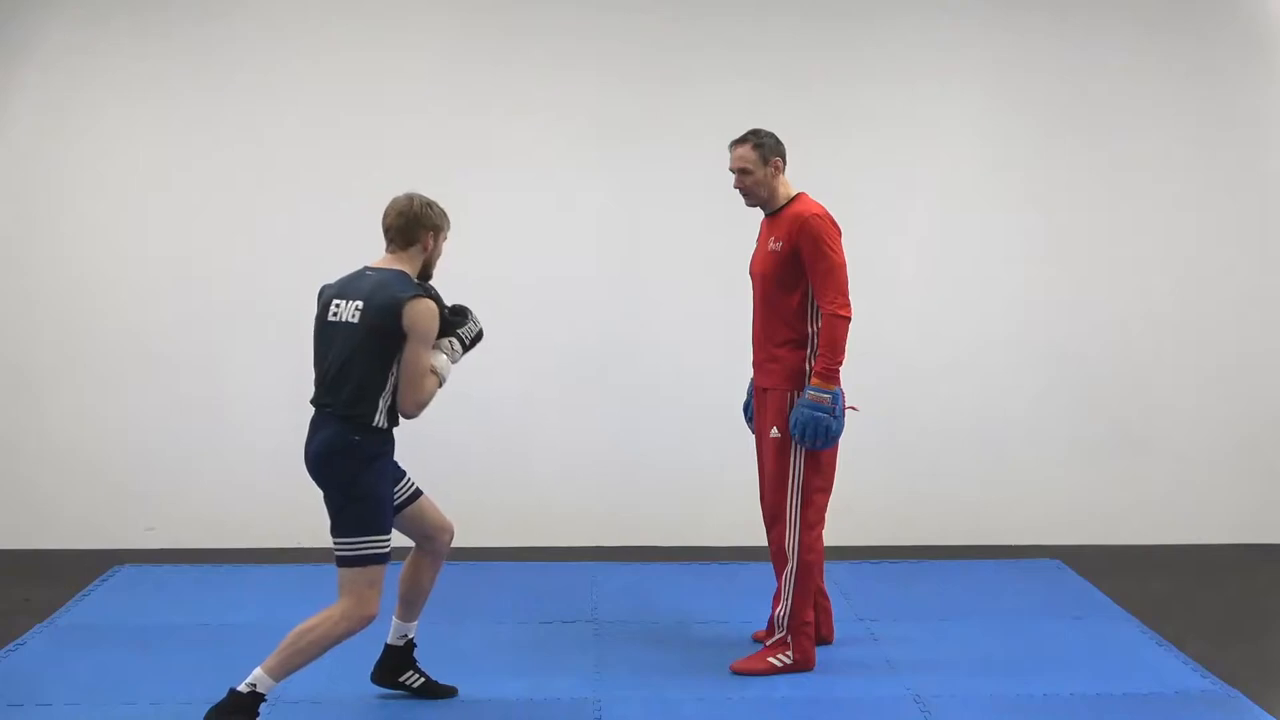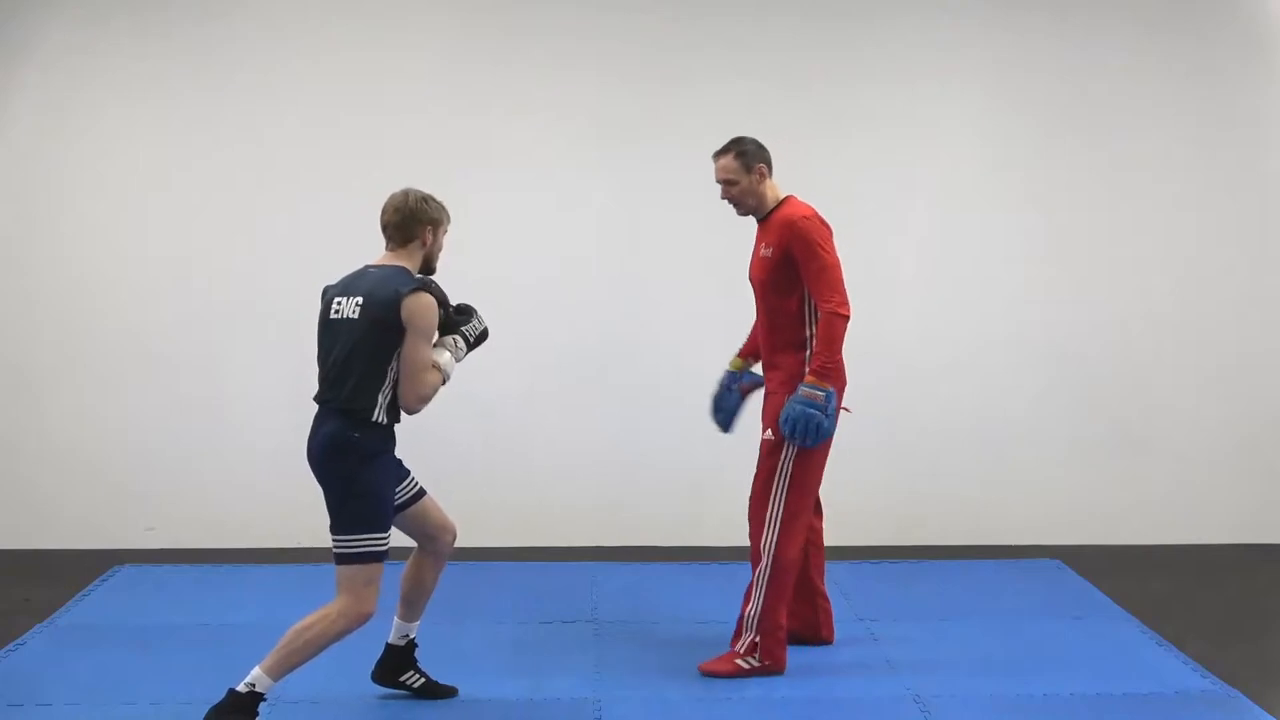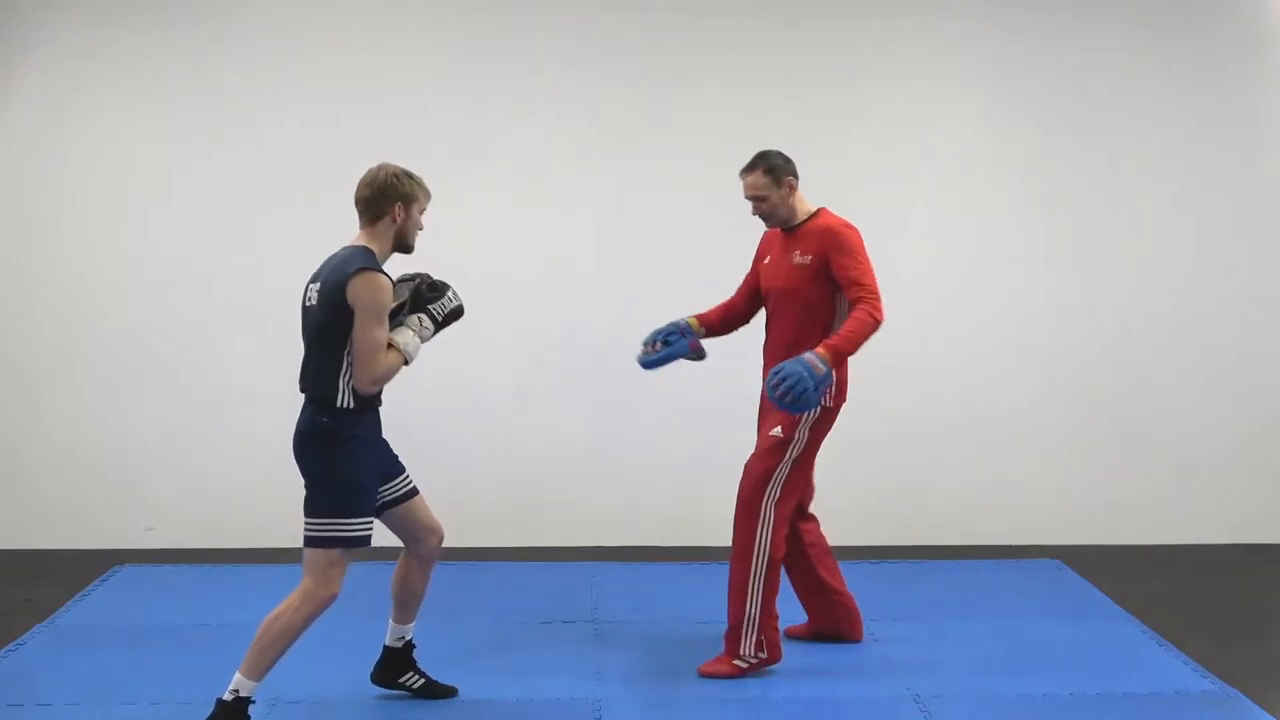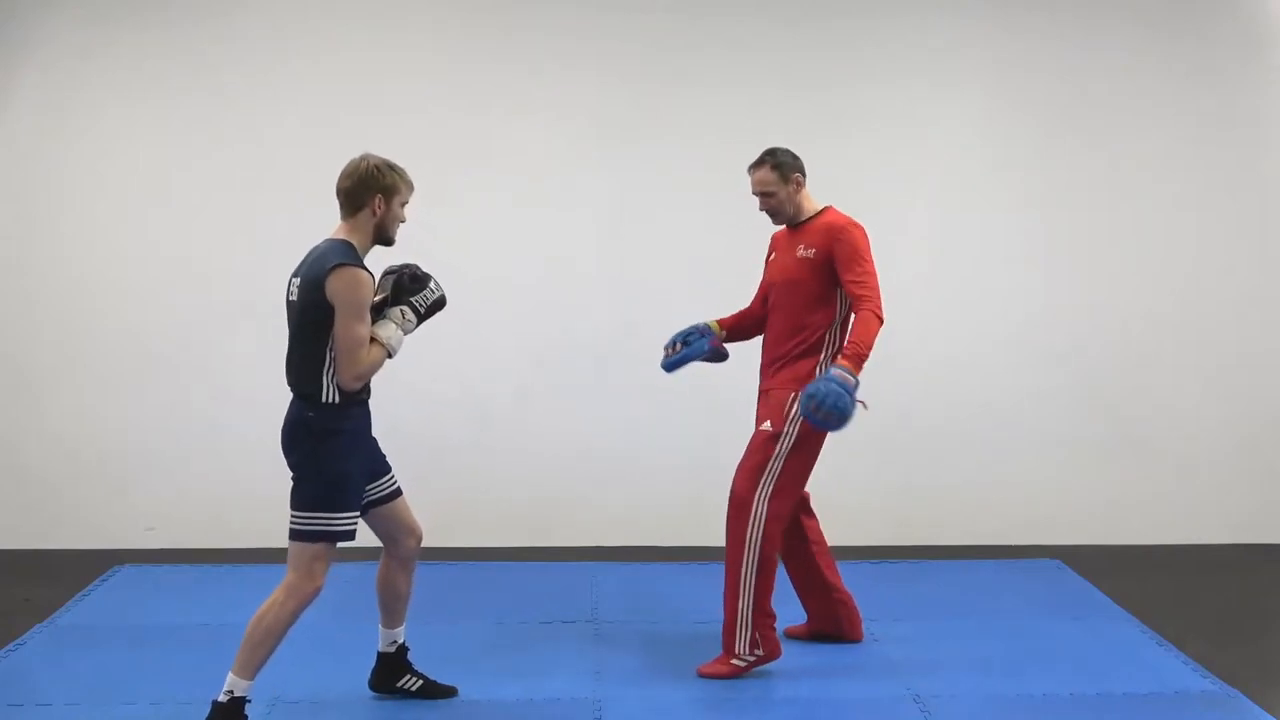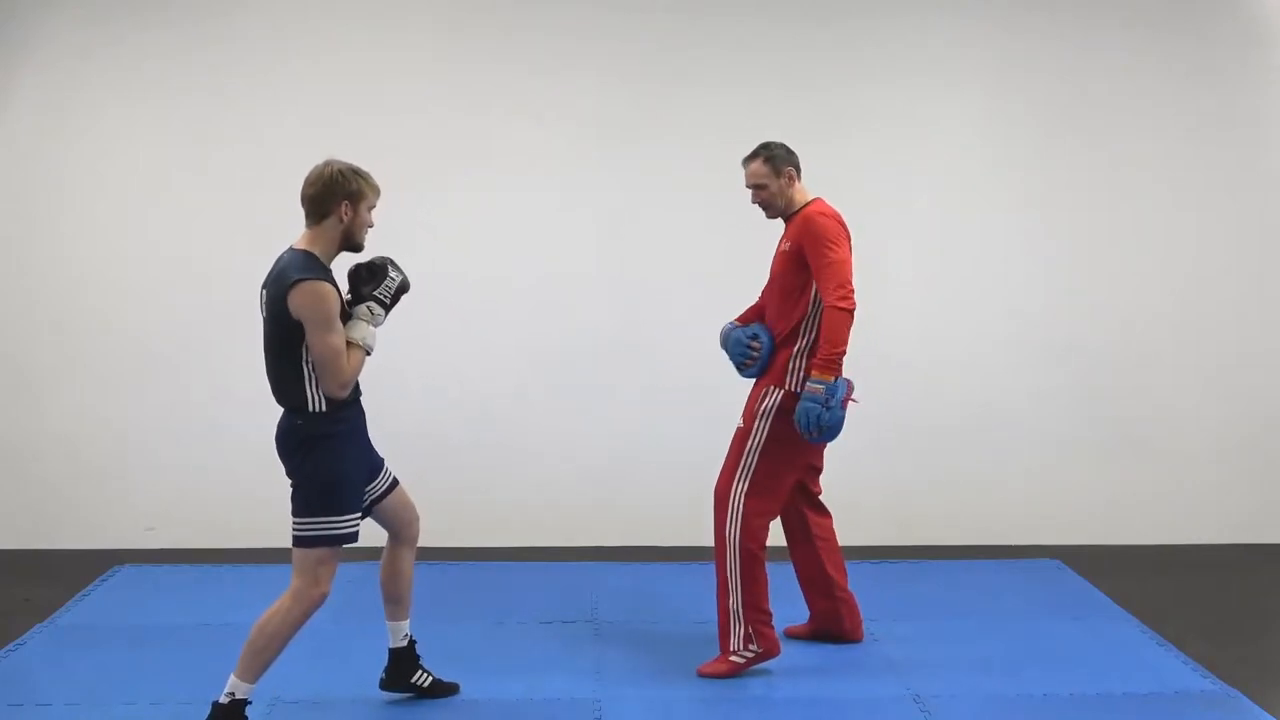
dt=0.5s
person 1, frame 1
left shoulder: (337, 289)
right shoulder: (418, 305)
right elbow: (410, 404)
right wrist: (451, 348)
left hip: (338, 439)
right hip: (356, 451)
left knee: (438, 536)
right knee: (358, 608)
left ankle: (396, 660)
person 1, frame 2
left shoulder: (343, 287)
right shoulder: (415, 300)
right elbow: (411, 398)
right wrist: (454, 345)
left hip: (343, 438)
right hip: (356, 449)
left knee: (440, 538)
right knee: (355, 606)
left ankle: (396, 660)
person 1, frame 3
left shoulder: (335, 267)
right shoulder: (370, 279)
right elbow: (368, 378)
left wrist: (398, 315)
right wrist: (419, 326)
left hip: (354, 433)
right hip: (337, 438)
left knee: (427, 539)
right knee: (320, 589)
left ankle: (395, 660)
person 1, frame 4
left shoulder: (320, 259)
right shoulder: (349, 274)
right elbow: (352, 373)
left wrist: (383, 308)
right wrist: (401, 319)
left hip: (343, 429)
right hip: (326, 433)
left knee: (406, 540)
right knee: (305, 581)
left ankle: (392, 665)
person 1, frame 5
left shoulder: (293, 267)
right shoulder: (311, 285)
right elbow: (337, 381)
left wrist: (355, 305)
right wrist: (369, 313)
left hip: (339, 433)
right hip: (321, 439)
left knee: (406, 525)
right knee: (311, 588)
left ankle: (401, 663)
person 2, frame 1
left shoulder: (810, 221)
right shoulder: (770, 224)
left elbow: (836, 310)
left wrist: (823, 387)
left hip: (801, 391)
right hip: (771, 387)
left knee: (794, 515)
right knee: (781, 509)
left ankle: (792, 642)
right ankle: (809, 619)
person 2, frame 2
left shoulder: (799, 224)
right shoulder: (768, 227)
left elbow: (835, 308)
left wrist: (815, 384)
right wrist: (743, 368)
left hip: (808, 387)
right hip: (789, 383)
left knee: (774, 510)
right knee: (795, 506)
left ankle: (760, 646)
right ankle: (809, 620)
person 2, frame 3
left shoulder: (835, 235)
right shoulder: (772, 242)
left elbow: (869, 308)
right elbow: (744, 305)
left wrist: (823, 357)
right wrist: (692, 327)
left hip: (811, 392)
right hip: (783, 391)
left knee: (760, 502)
right knee: (788, 507)
left ankle: (752, 645)
right ankle: (836, 618)
person 2, frame 4
left shoulder: (840, 231)
right shoulder: (780, 241)
left elbow: (868, 307)
right elbow: (762, 313)
left wrist: (846, 367)
right wrist: (714, 331)
left hip: (808, 390)
right hip: (776, 386)
left knee: (753, 498)
right knee: (785, 503)
left ankle: (750, 643)
right ankle: (835, 617)
person 2, frame 5
left shoulder: (818, 222)
right shoulder: (795, 228)
left elbow: (839, 302)
left wrist: (824, 376)
right wrist: (740, 328)
left hip: (792, 384)
right hip: (790, 381)
left knee: (739, 499)
right knee: (798, 500)
left ankle: (748, 639)
right ankle: (836, 618)
